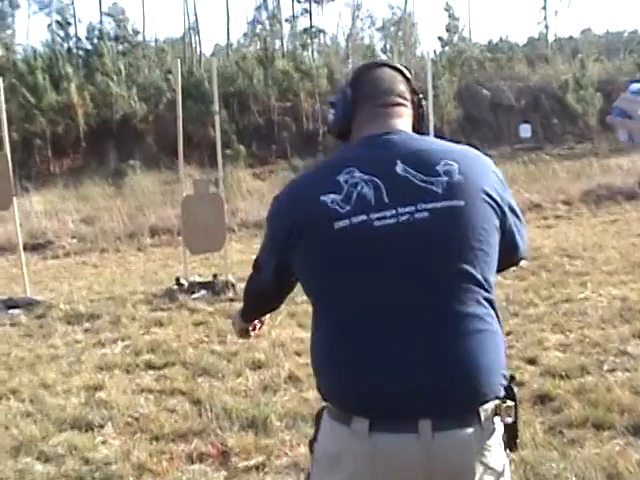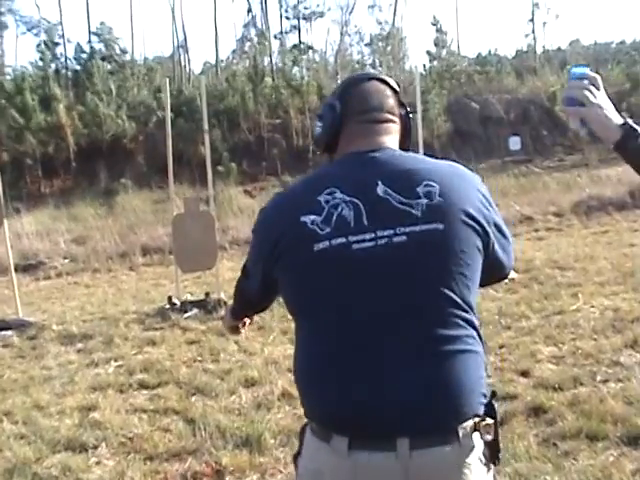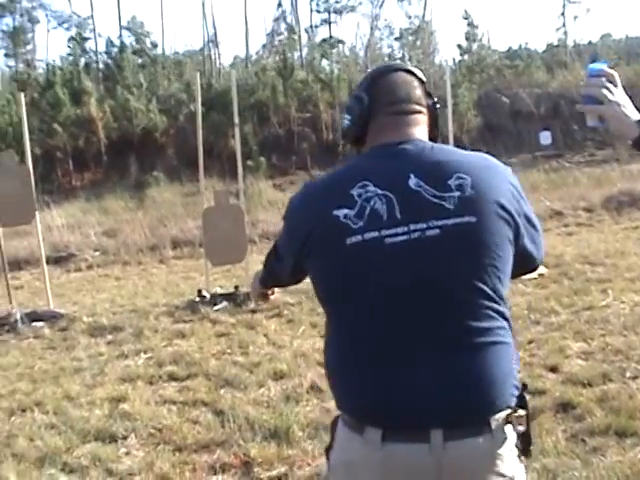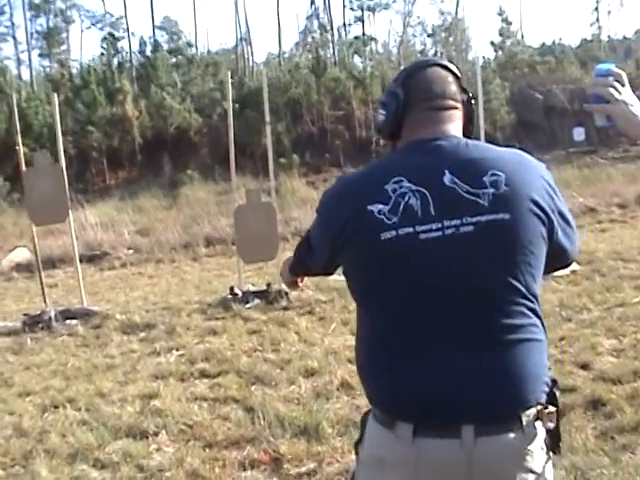
dt=0.4s
person 1, frame 1
left shoulder: (303, 196)
right shoulder: (476, 170)
left elbow: (269, 282)
right elbow: (512, 251)
left wrist: (247, 315)
left hip: (362, 440)
right hip: (469, 431)
person 1, frame 2
left shoulder: (286, 211)
right shoulder: (461, 185)
left elbow: (256, 290)
right elbow: (498, 266)
left wrist: (237, 313)
right hip: (451, 447)
person 1, frame 3
left shoulder: (318, 202)
right shoulder: (492, 177)
left elbow: (285, 266)
right elbow: (528, 257)
left wrist: (264, 281)
right hip: (482, 439)
person 1, frame 4
left shoulder: (351, 196)
right shoulder: (526, 174)
left elbow: (316, 256)
right elbow: (562, 253)
left wrist: (293, 267)
left hip: (404, 444)
right hip: (512, 436)
